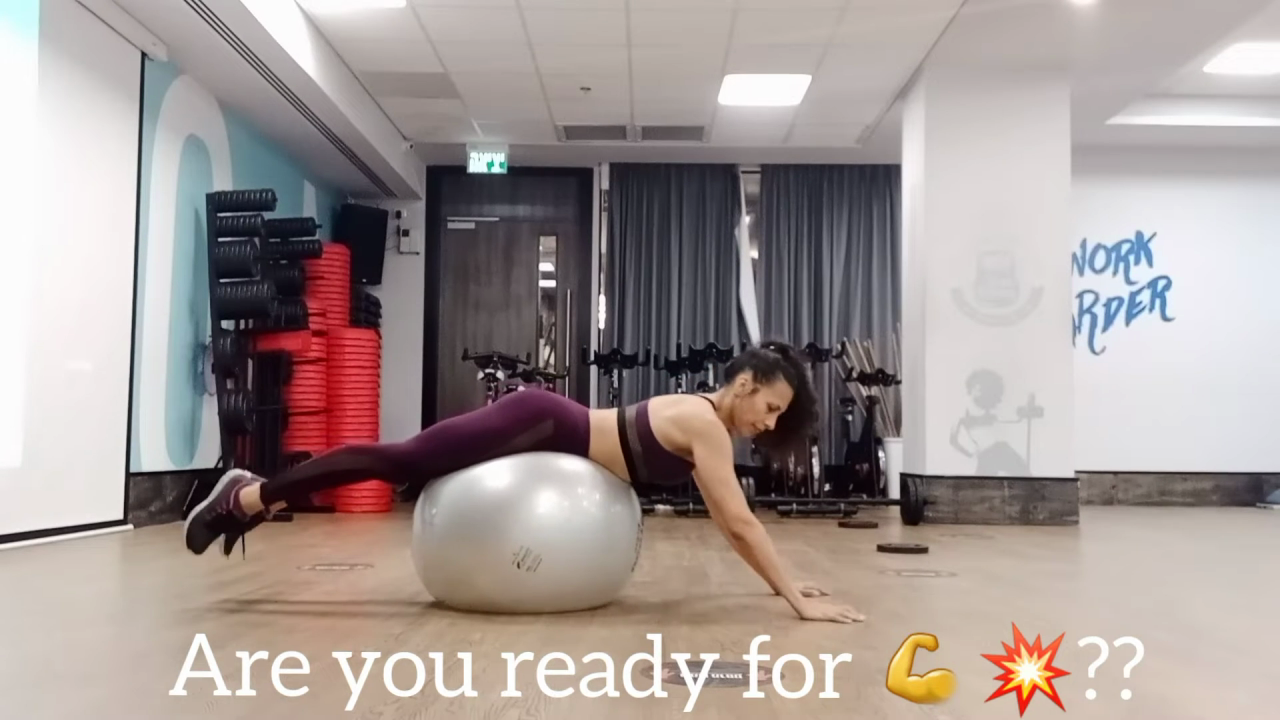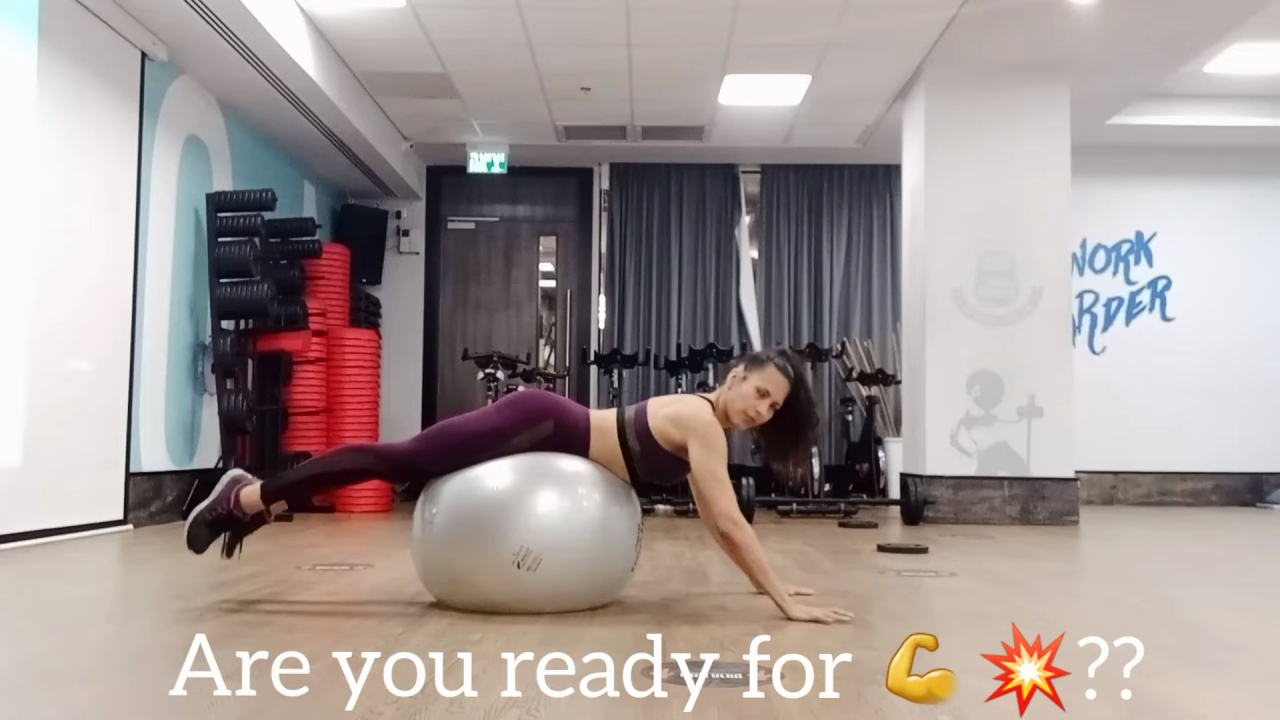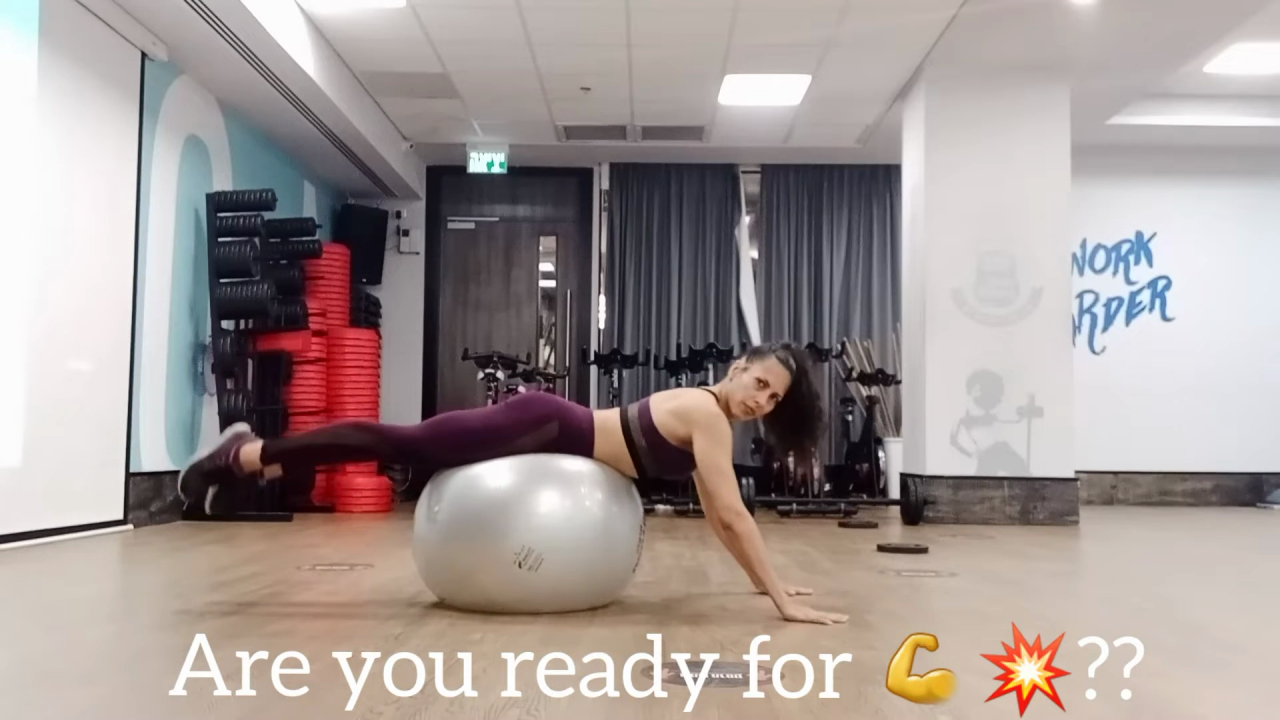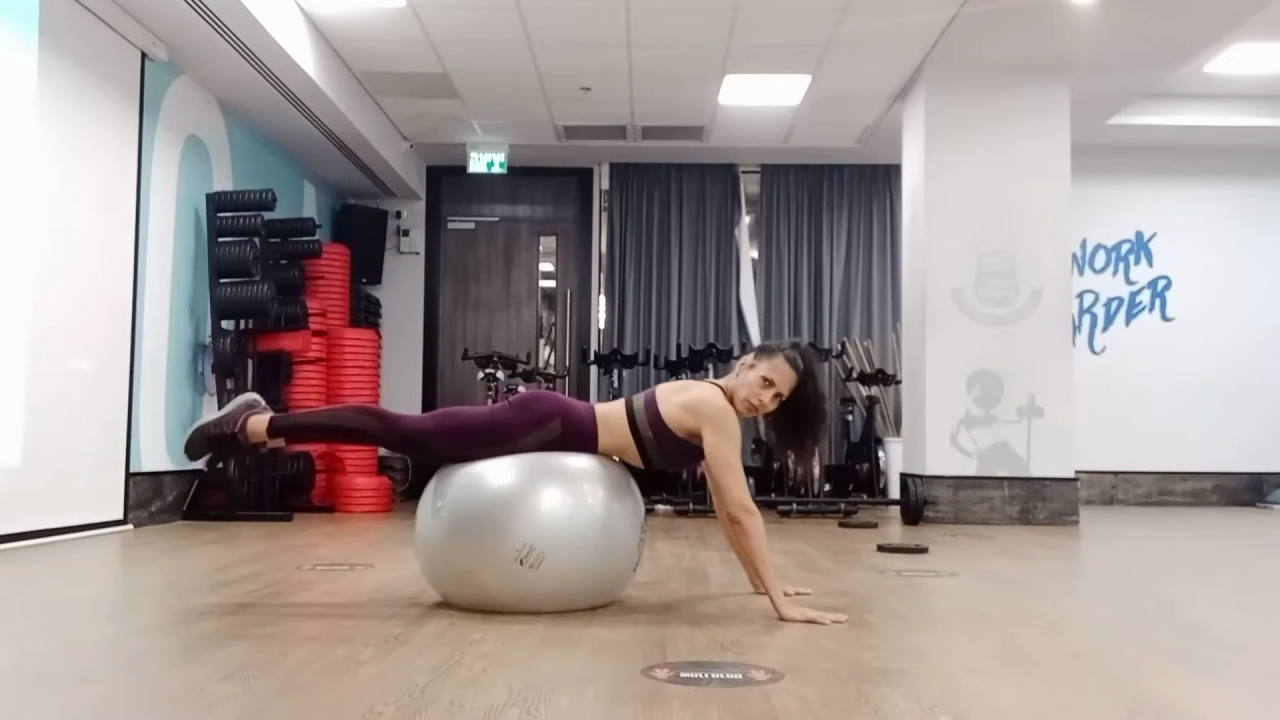
dt=0.3s
person 1, frame 1
left shoulder: (704, 421)
right shoulder: (704, 423)
left elbow: (728, 520)
right elbow: (739, 522)
left wrist: (784, 582)
right wrist: (796, 599)
left hip: (546, 431)
right hip: (537, 426)
left knee: (404, 466)
right knee: (399, 463)
left ankle: (255, 494)
right ankle: (245, 499)
person 1, frame 2
left shoulder: (703, 422)
right shoulder: (701, 421)
left elbow: (717, 521)
right elbow: (728, 521)
left wrist: (770, 582)
right wrist: (785, 601)
left hip: (543, 432)
right hip: (538, 426)
left knee: (404, 465)
right knee: (399, 459)
left ankle: (257, 499)
right ankle: (246, 498)
person 1, frame 3
left shoulder: (710, 419)
right shoulder: (707, 413)
left elbow: (716, 514)
right elbow: (734, 515)
left wrist: (763, 581)
right wrist: (783, 600)
left hip: (551, 436)
right hip: (542, 429)
left knee: (403, 450)
right knee: (399, 445)
left ankle: (250, 454)
right ankle: (243, 455)
person 1, frame 4
left shoulder: (714, 411)
right shoulder: (713, 407)
left elbow: (723, 508)
right elbow: (741, 510)
left wrist: (760, 580)
right wrist: (780, 600)
left hip: (554, 433)
right hip: (546, 426)
left knee: (411, 437)
right knee: (405, 433)
left ankle: (260, 420)
right ankle: (251, 426)
